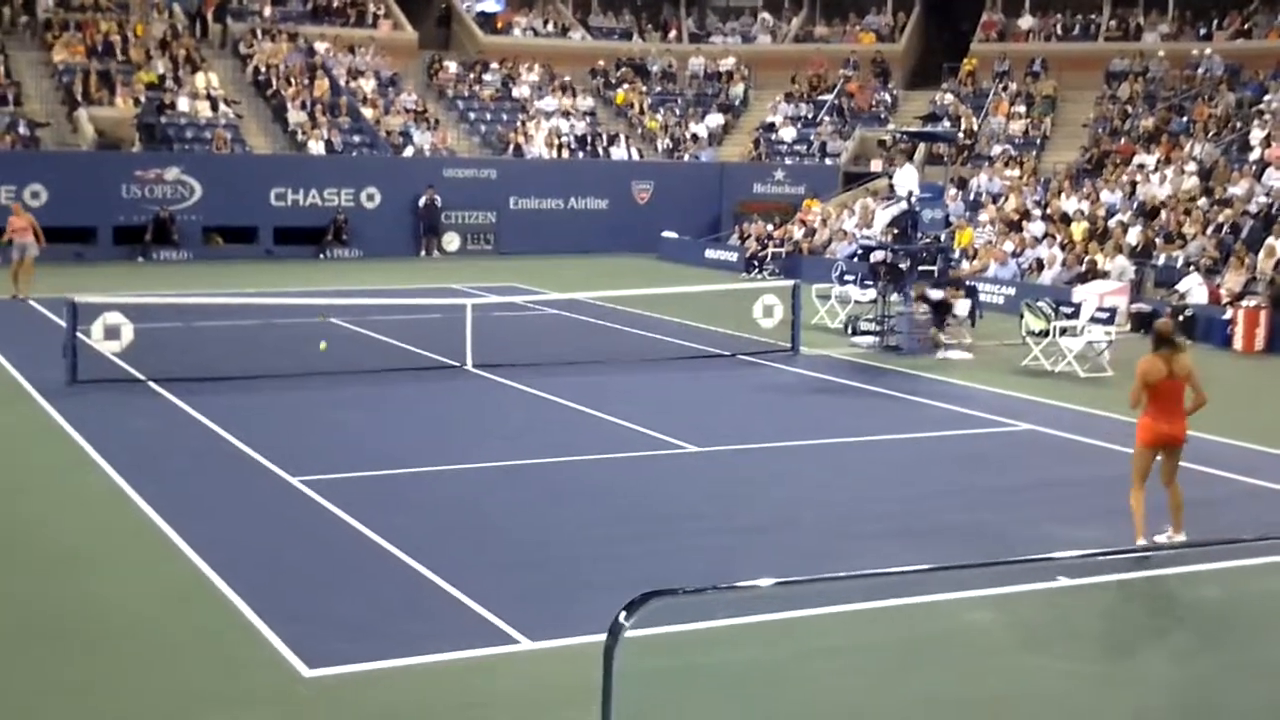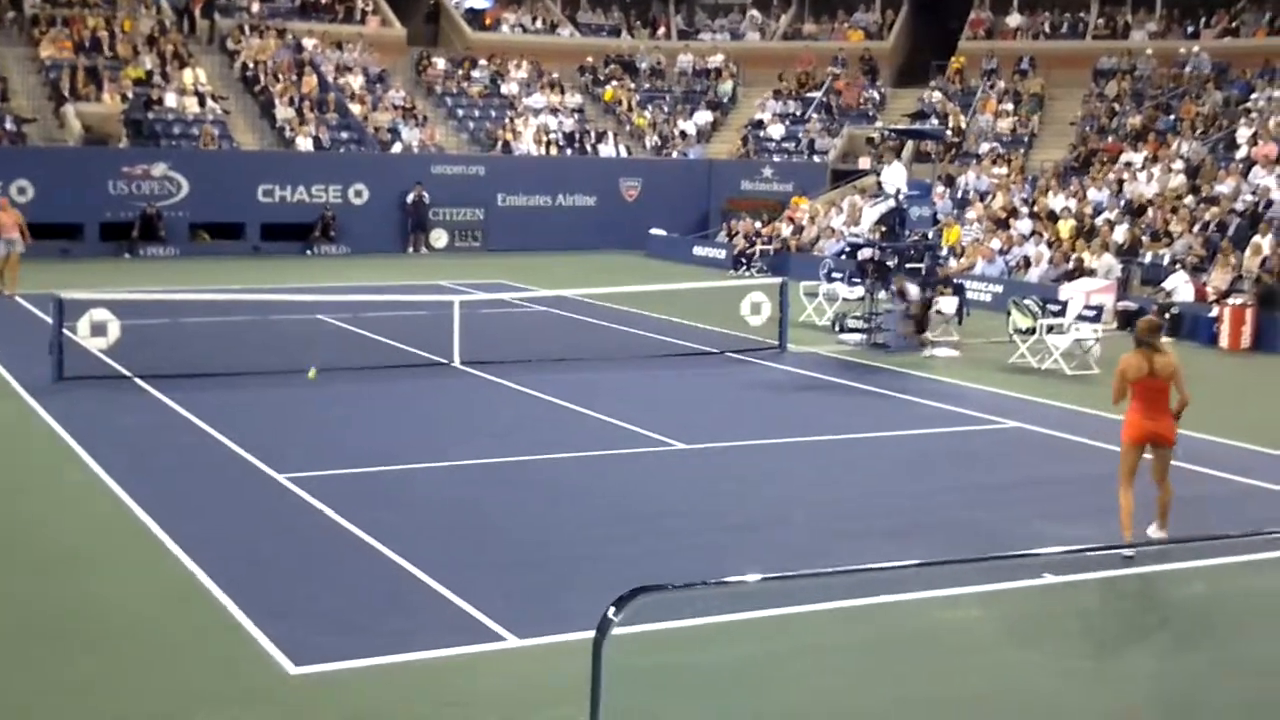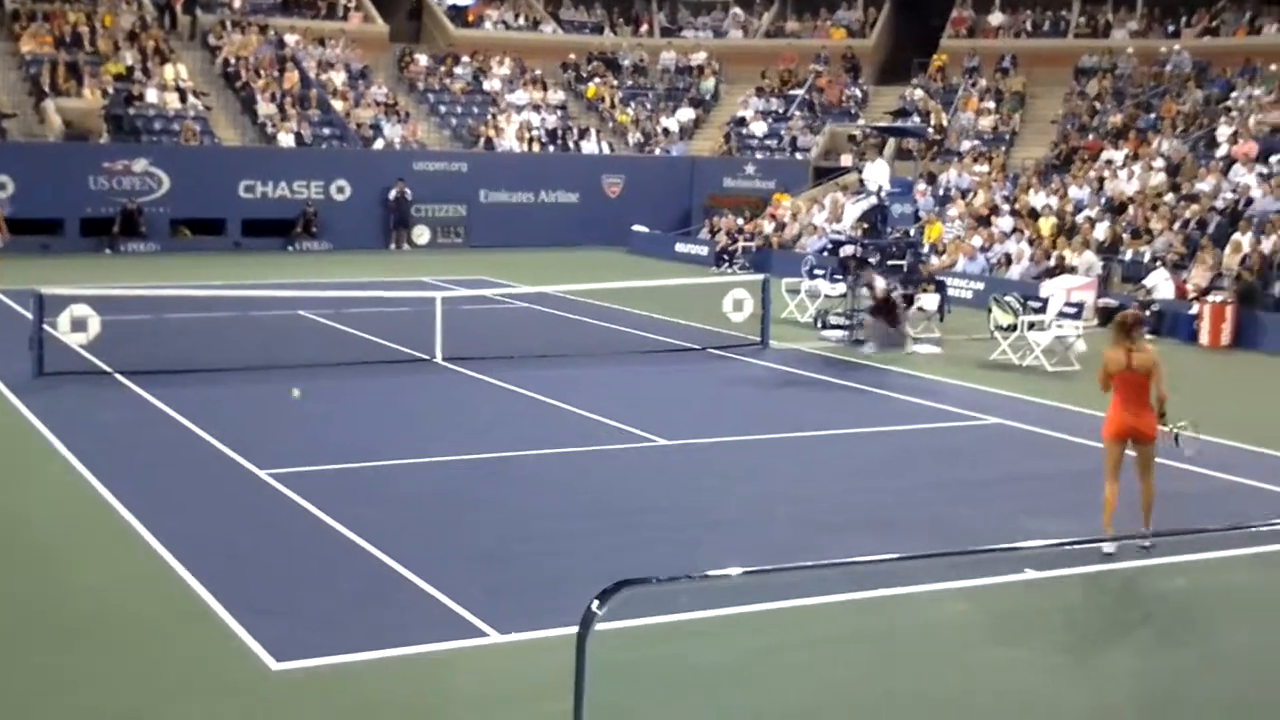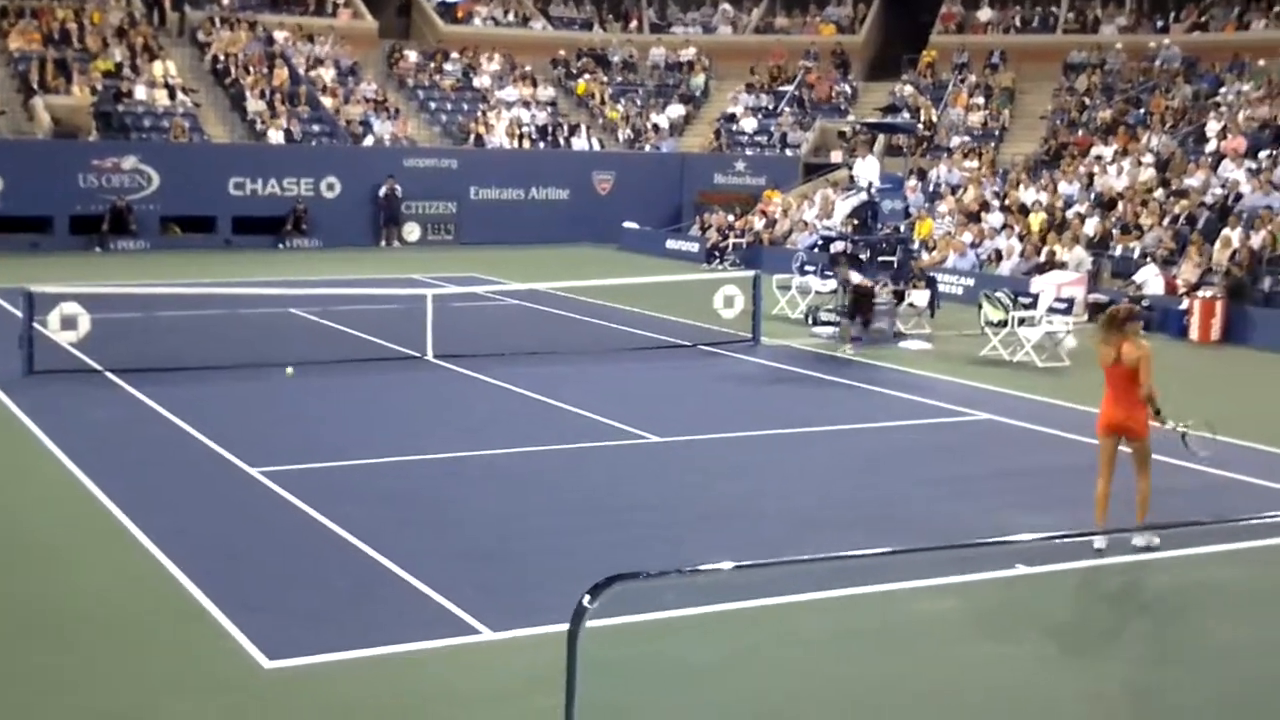
dt=0.1s
person 1, frame 1
left shoulder: (1146, 364)
right shoulder: (1184, 362)
left elbow: (1134, 404)
right elbow: (1201, 399)
right wrist: (1184, 413)
left hip: (1151, 428)
right hip: (1175, 428)
left knee: (1138, 487)
right knee: (1169, 482)
left ankle: (1140, 540)
right ankle: (1176, 533)
person 1, frame 2
left shoulder: (1127, 361)
right shoulder: (1169, 360)
left elbow: (1116, 399)
right elbow: (1184, 399)
right wrist: (1175, 415)
left hip: (1137, 425)
right hip: (1164, 426)
left knee: (1126, 485)
right knee: (1162, 480)
left ankle: (1128, 541)
right ankle: (1161, 528)
person 1, frame 3
left shoulder: (1109, 354)
right shoulder: (1150, 354)
right elbow: (1160, 395)
right wrist: (1160, 413)
left hip: (1117, 419)
right hip: (1143, 421)
left knee: (1111, 480)
right knee: (1146, 477)
left ankle: (1109, 538)
right ankle: (1145, 530)
person 1, frame 4
left shoulder: (1104, 346)
right shoulder: (1141, 348)
right elbow: (1146, 390)
right wrist: (1156, 410)
left hip: (1109, 414)
right hip: (1134, 416)
left knee: (1104, 475)
right knee: (1143, 474)
left ankle: (1100, 533)
right ankle: (1141, 532)
